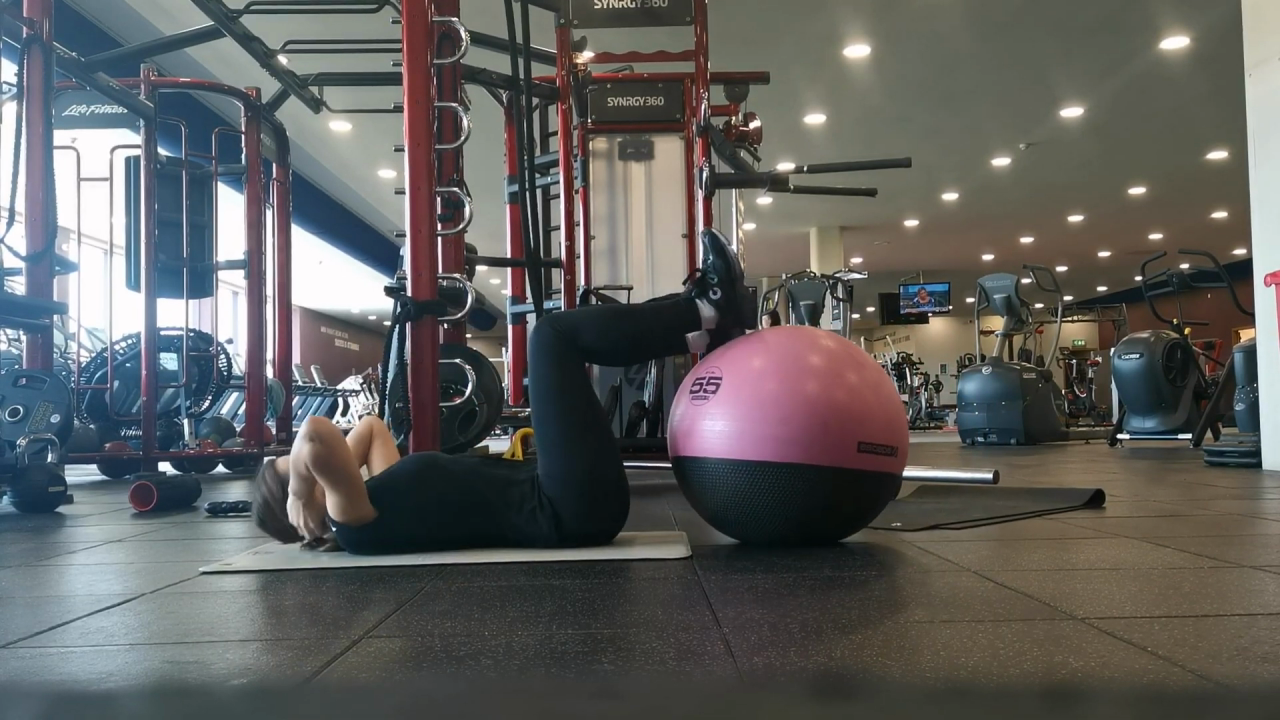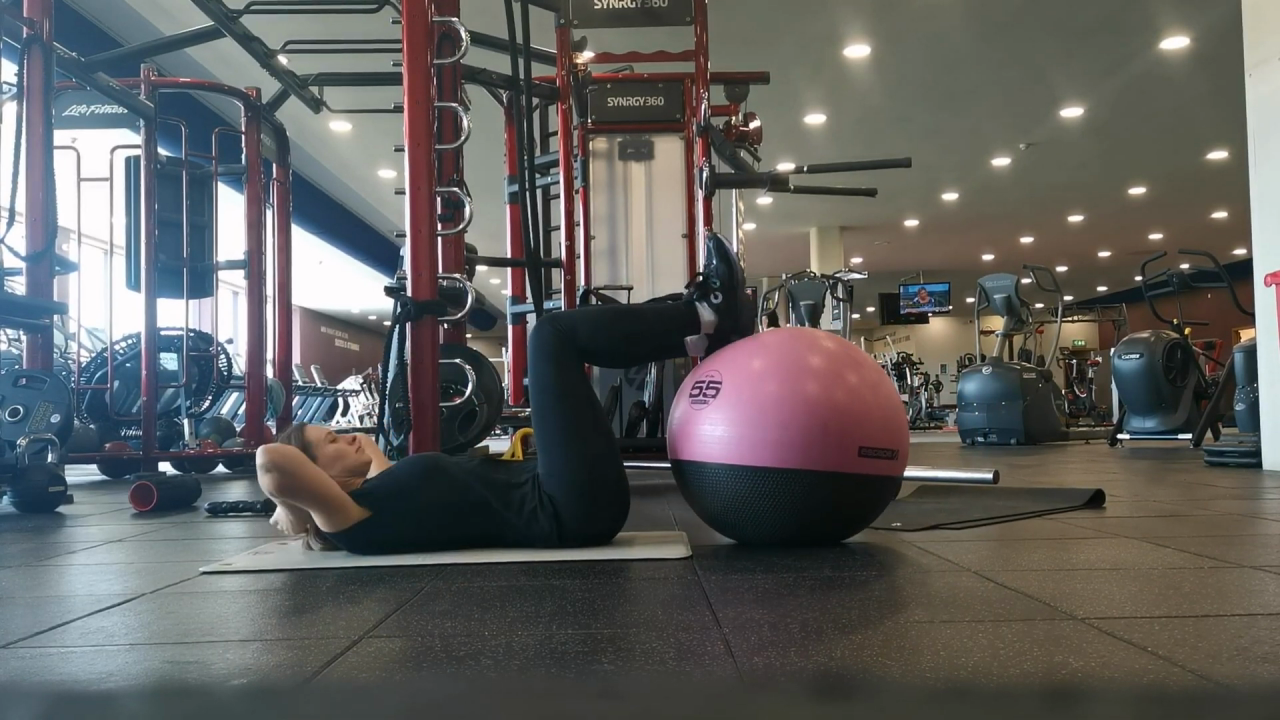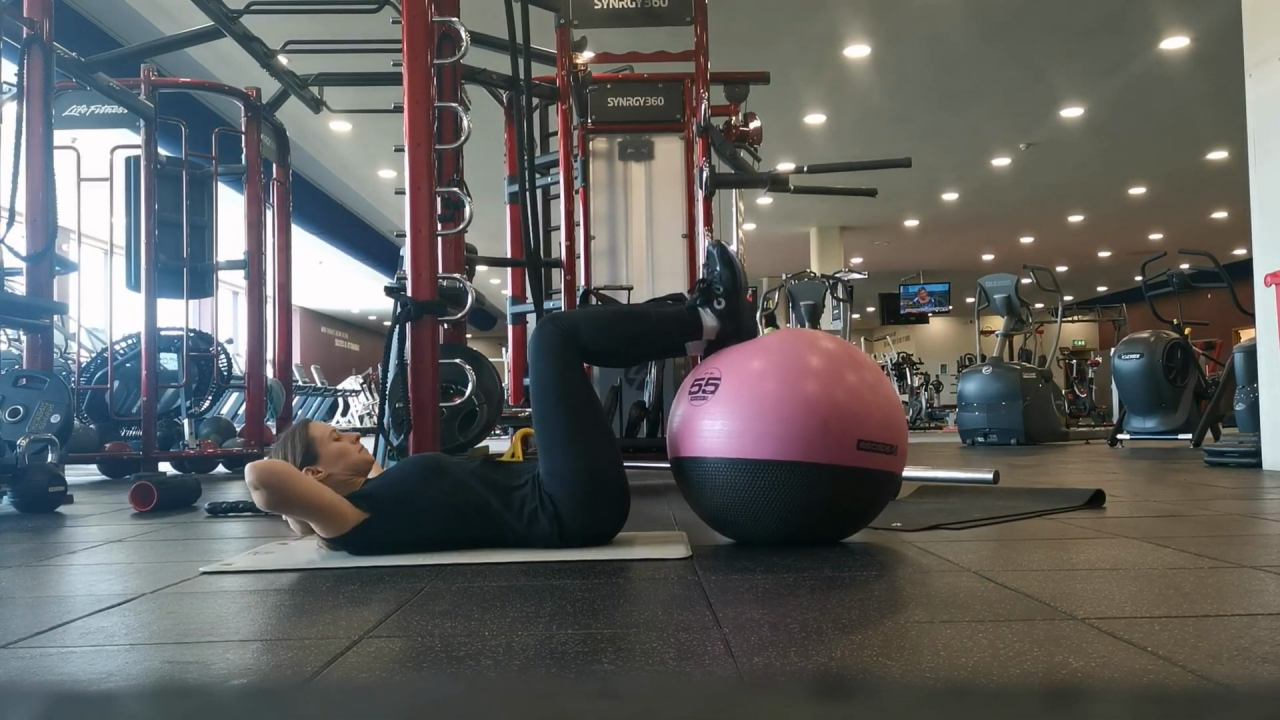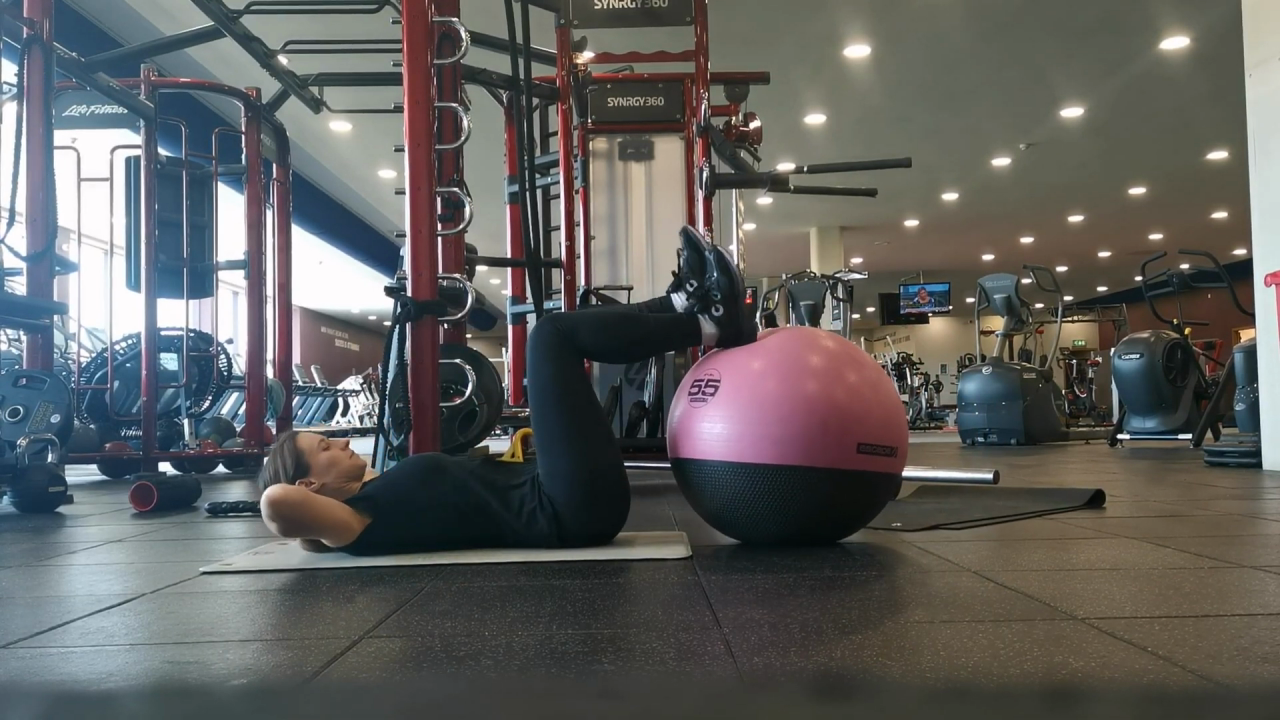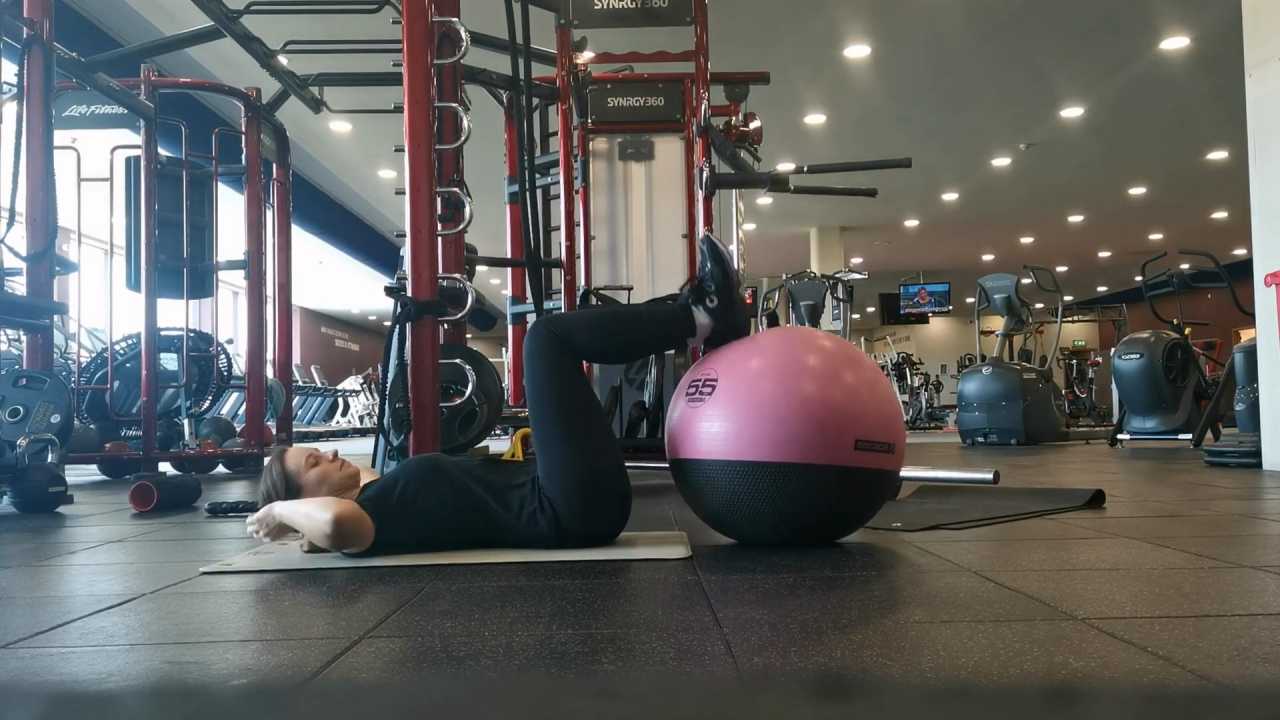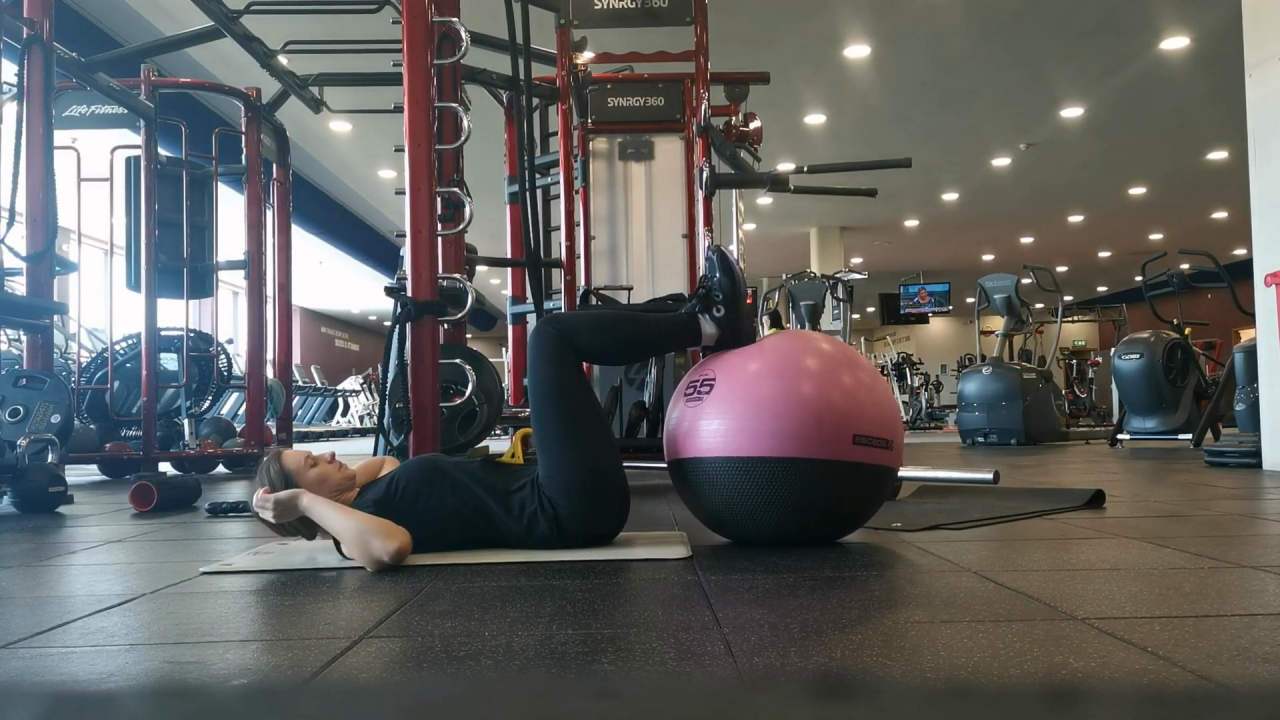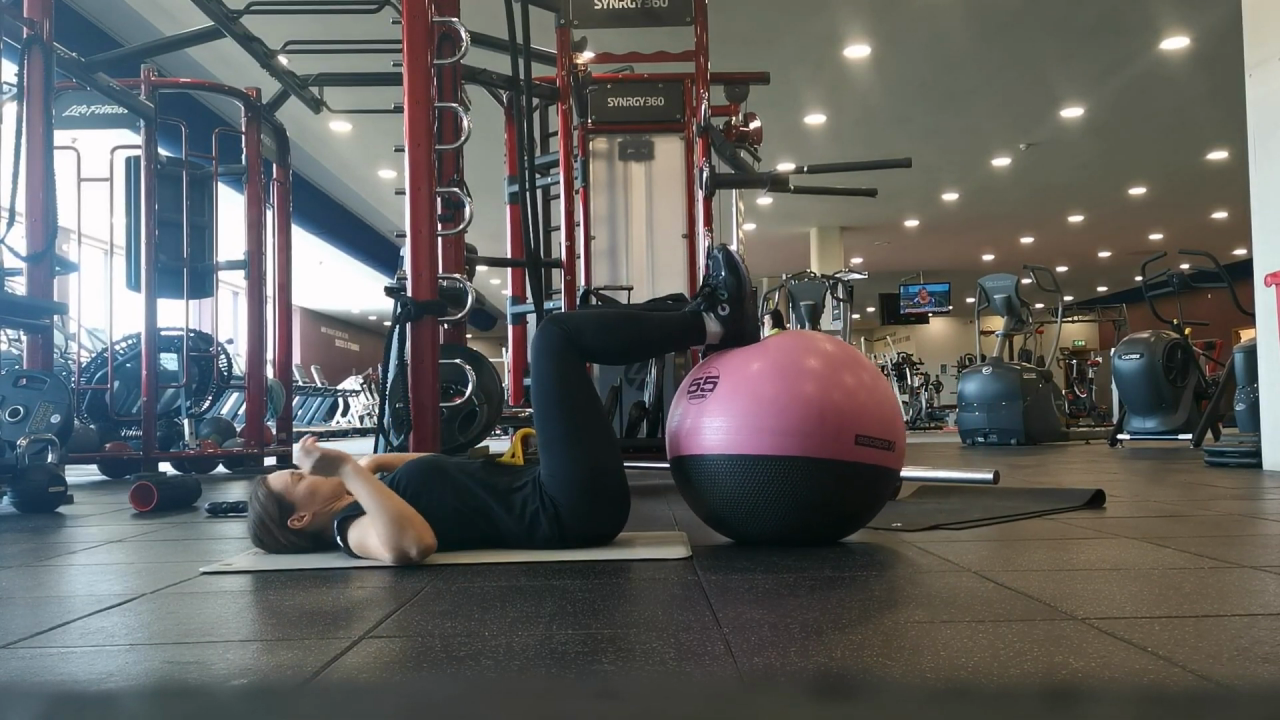
dt=0.3s
person 1, frame 1
left shoulder: (375, 503)
right shoulder: (355, 521)
left elbow: (372, 425)
right elbow: (318, 430)
right wrist: (299, 490)
left hip: (562, 503)
right hip: (572, 511)
left knee: (563, 337)
right knee: (554, 333)
left ankle: (700, 332)
right ankle: (706, 311)
person 1, frame 2
left shoulder: (371, 496)
right shoulder: (352, 520)
left elbow: (366, 445)
right elbow: (272, 457)
right wrist: (295, 510)
left hip: (566, 506)
right hip: (572, 512)
left knee: (561, 339)
right knee: (552, 332)
left ankle: (699, 336)
right ankle: (705, 316)
person 1, frame 3
left shoulder: (367, 498)
right shoulder: (351, 523)
left elbow: (368, 468)
right elbow: (260, 474)
right wrist: (299, 515)
left hip: (565, 504)
right hip: (571, 513)
left knee: (565, 340)
right knee: (554, 333)
left ankle: (700, 333)
right ankle: (707, 319)
person 1, frame 4
left shoulder: (369, 499)
right shoulder: (354, 527)
left elbow: (371, 476)
right elbow: (280, 502)
right wrist: (284, 516)
left hip: (570, 505)
right hip: (575, 511)
left knee: (561, 338)
right knee: (552, 333)
left ankle: (684, 307)
right ankle: (709, 327)
person 1, frame 5
left shoulder: (369, 500)
right shoulder: (358, 525)
left elbow: (361, 477)
right elbow: (337, 517)
right wrist: (280, 510)
left hip: (570, 505)
right hip: (574, 512)
left knee: (557, 340)
right knee: (548, 335)
left ankle: (696, 325)
right ankle: (700, 320)
person 1, frame 6
left shoulder: (363, 503)
right shoulder: (354, 534)
left elbow: (386, 463)
right elbow: (391, 548)
left wrist: (347, 480)
right wrist: (303, 498)
left hip: (563, 503)
right hip: (573, 511)
left knee: (559, 341)
right knee: (551, 334)
left ankle: (699, 324)
right ankle: (709, 327)
person 1, frame 7
left shoulder: (360, 501)
right shoulder: (355, 526)
left elbow: (427, 464)
right elbow: (415, 544)
left wrist: (364, 463)
right wrist: (344, 471)
left hip: (556, 500)
right hip: (571, 511)
left knee: (564, 339)
right knee: (556, 334)
left ankle: (703, 322)
right ankle: (712, 326)
